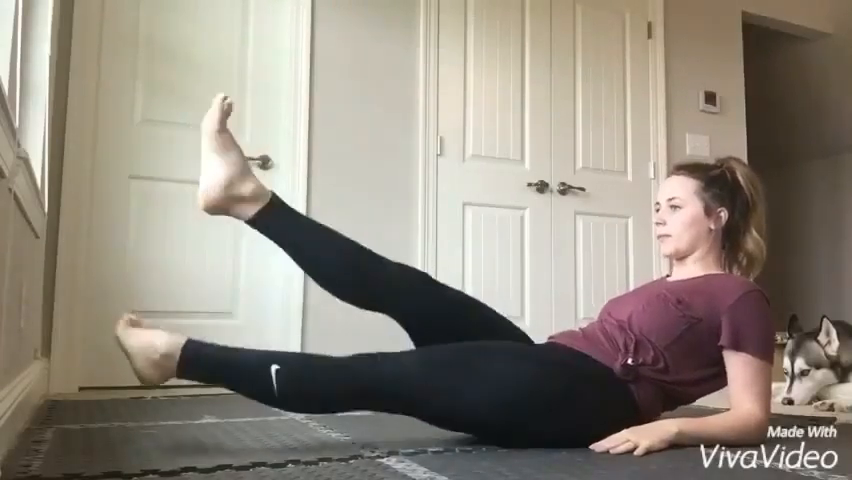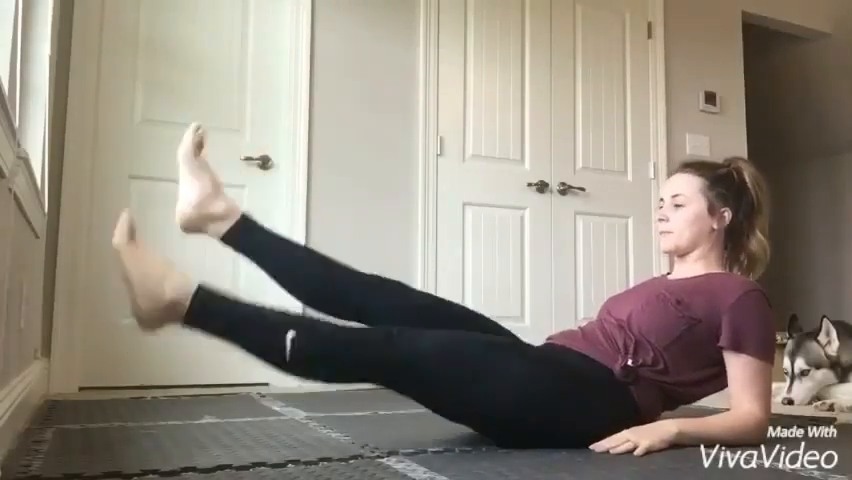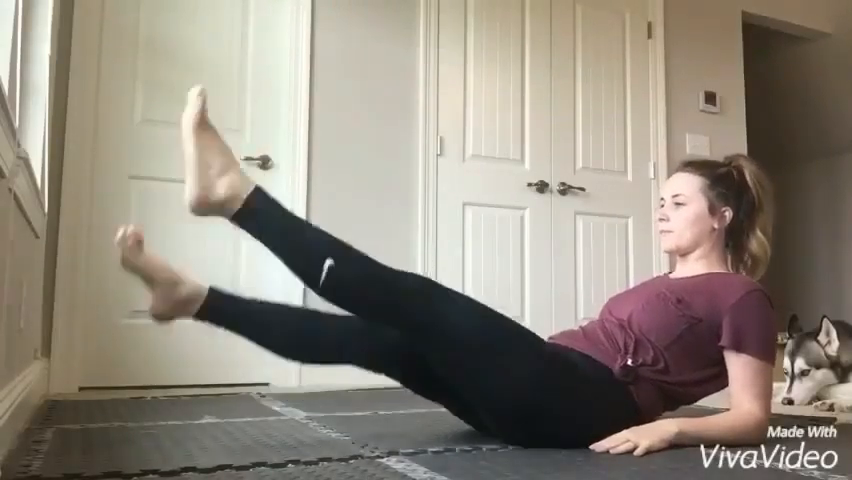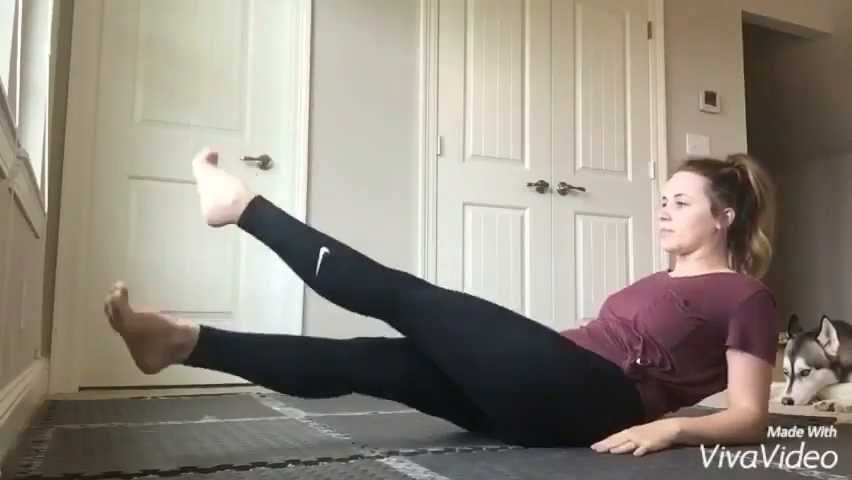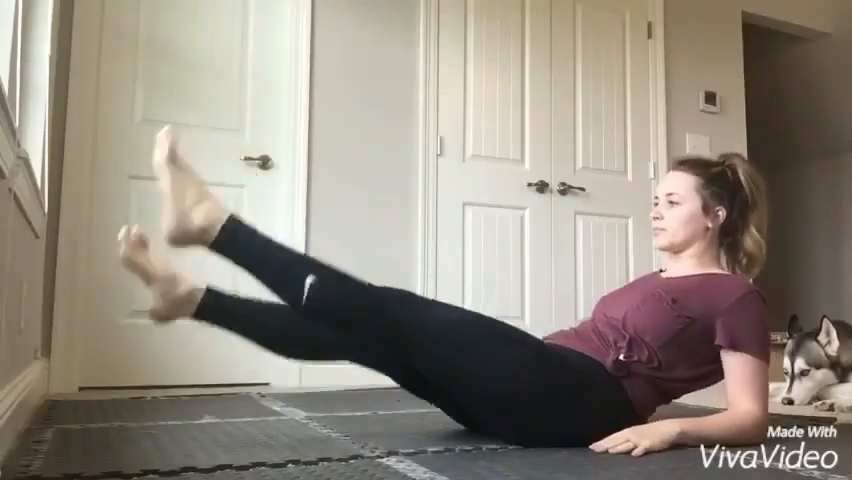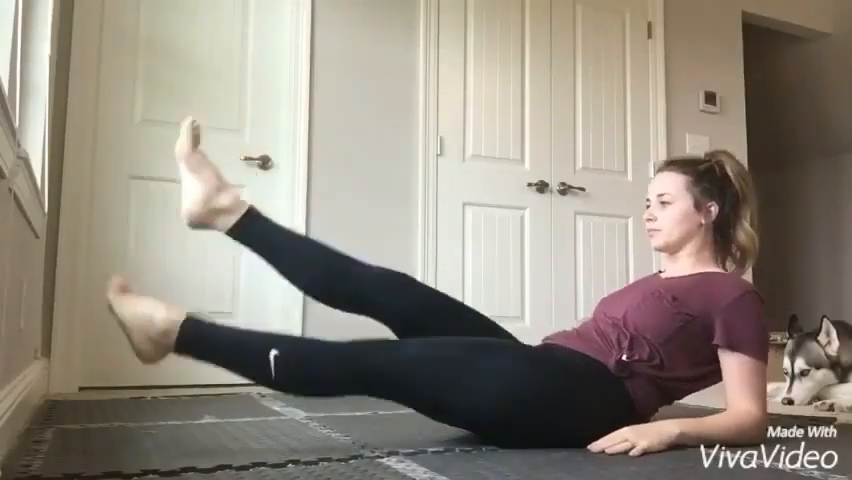
dt=0.1s
person 1, frame 1
left shoulder: (739, 299)
right shoulder: (669, 287)
left elbow: (751, 417)
left wrist: (668, 424)
left hip: (578, 404)
right hip: (550, 389)
left knee: (371, 376)
right knee: (408, 292)
left ankle: (182, 356)
person 1, frame 2
left shoulder: (739, 299)
right shoulder: (668, 283)
left elbow: (750, 416)
left wrist: (667, 426)
left hip: (584, 404)
right hip: (547, 391)
left knee: (389, 347)
right knee: (395, 315)
left ankle: (197, 274)
right ankle: (187, 300)
person 1, frame 3
left shoulder: (740, 298)
right shoulder: (670, 284)
left elbow: (751, 418)
left wrist: (670, 426)
left hip: (583, 406)
right hip: (546, 392)
left knee: (410, 299)
right knee: (377, 333)
left ankle: (237, 194)
right ankle: (192, 297)
person 1, frame 4
left shoulder: (744, 299)
right shoulder: (667, 283)
left elbow: (750, 417)
left wrist: (671, 426)
left hip: (593, 403)
right hip: (558, 396)
left knee: (416, 302)
right knee: (377, 359)
left ankle: (245, 205)
right ankle: (182, 340)
person 1, frame 5
left shoulder: (735, 297)
right shoulder: (660, 282)
left elbow: (750, 418)
left wrist: (669, 427)
left hip: (581, 403)
right hip: (543, 397)
left knee: (390, 311)
right knee: (366, 330)
left ankle: (216, 223)
right ankle: (192, 298)
person 1, frame 6
left shoulder: (732, 297)
right shoulder: (660, 282)
left elbow: (749, 417)
left wrist: (670, 427)
left hip: (584, 403)
right hip: (545, 386)
left knee: (372, 361)
right knee: (389, 294)
left ankle: (178, 332)
right ankle: (229, 210)
